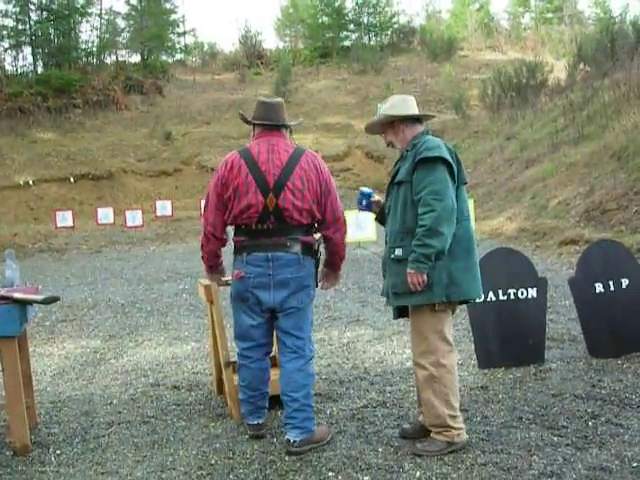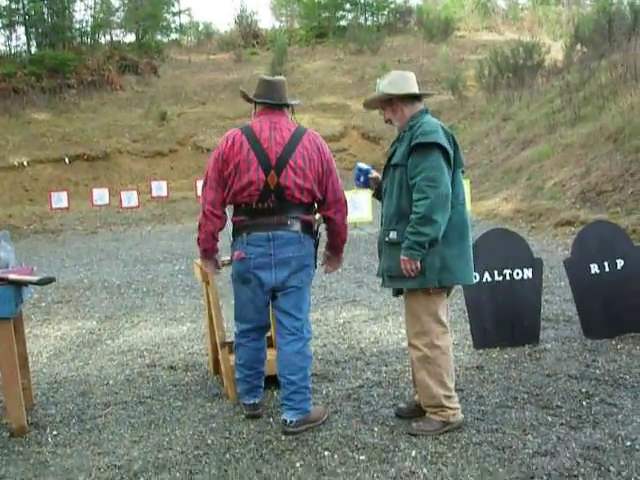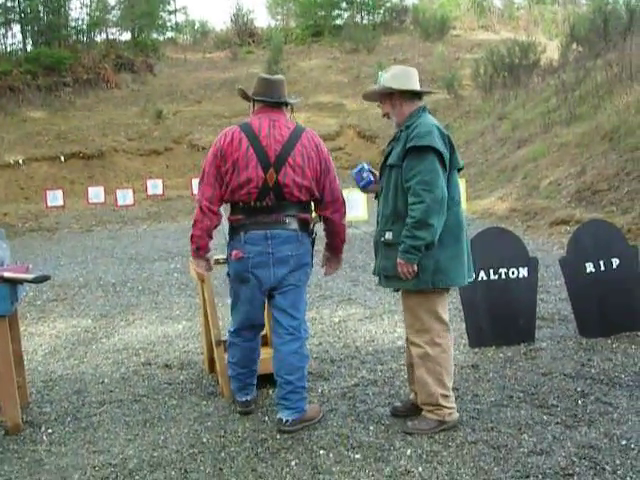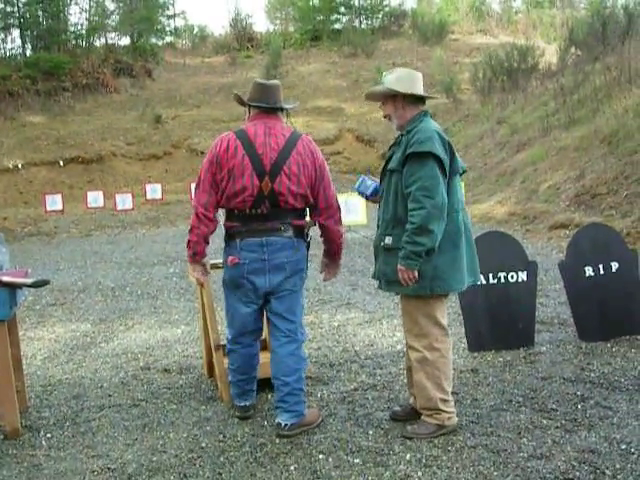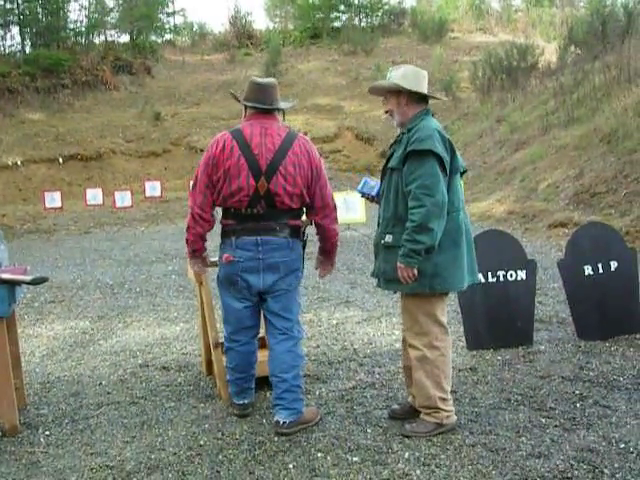
dt=0.2s
person 1, frame 1
left shoulder: (430, 152)
right shoulder: (416, 156)
left elbow: (439, 212)
left wrist: (420, 262)
right wrist: (384, 211)
left hip: (432, 274)
right hip: (421, 273)
left knee: (433, 353)
right knee: (425, 351)
left ankle: (449, 430)
right ankle: (432, 418)
person 1, frame 2
left shoulder: (427, 134)
right shoulder: (415, 134)
left elbow: (433, 197)
left wrist: (413, 248)
right wrist: (382, 187)
left hip: (427, 256)
right hip: (419, 254)
left knee: (428, 334)
right knee: (419, 331)
left ankle: (444, 410)
right ankle: (427, 398)
person 1, frame 3
left shoulder: (423, 135)
right shoulder: (414, 132)
left elbow: (428, 201)
left wrist: (410, 251)
right wrist: (382, 189)
left hip: (425, 256)
right hip: (416, 253)
left knee: (428, 333)
right knee: (417, 331)
left ankle: (440, 409)
right ankle: (422, 397)
person 1, frame 4
left shoulder: (423, 140)
right shoulder: (415, 136)
left elbow: (428, 206)
left wrist: (410, 257)
right wrist: (383, 198)
left hip: (423, 261)
right hip: (417, 258)
left knee: (427, 337)
right knee: (416, 335)
left ankle: (440, 413)
right ankle: (421, 401)
person 1, frame 5
left shoulder: (424, 139)
right shoulder: (417, 135)
left elbow: (429, 205)
left wrist: (410, 255)
right wrist: (382, 198)
left hip: (424, 260)
right hip: (417, 257)
left knee: (427, 336)
right knee: (414, 334)
left ankle: (438, 412)
right ankle: (420, 399)
person 2, frame 1
left shoulder: (231, 164)
right shoulder: (311, 162)
left elbow: (213, 224)
right elbow: (334, 223)
left wrist: (212, 265)
right wrist: (333, 265)
left hip: (249, 266)
right hip: (295, 266)
left knee: (252, 349)
right knee: (296, 351)
left ankle: (255, 419)
right ankle: (300, 431)
person 2, frame 2
left shoulder: (232, 142)
right shoulder: (312, 142)
left elbow: (211, 204)
right elbow: (335, 203)
left wrist: (207, 250)
right wrist: (335, 248)
left hip: (249, 245)
right hip: (296, 245)
left knee: (249, 329)
right knee: (294, 331)
left ankle: (250, 399)
right ankle: (296, 412)
person 2, frame 3
left shoulder: (229, 139)
right shoulder: (310, 140)
left elbow: (208, 200)
right elbow: (333, 202)
left wrist: (199, 249)
right wrist: (335, 248)
left hip: (246, 244)
right hip: (293, 244)
left knee: (244, 326)
right knee: (290, 331)
left ankle: (243, 395)
right ankle: (291, 410)
person 2, frame 4
left shoulder: (225, 145)
right shoulder: (305, 146)
left elbow: (203, 206)
right elbow: (328, 208)
left wrist: (196, 254)
right wrist: (333, 253)
left hip: (242, 251)
right hip: (288, 251)
left knee: (243, 334)
right knee: (288, 335)
left ankle: (243, 400)
right ankle: (290, 414)
person 2, frame 5
left shoulder: (221, 145)
right shoulder: (302, 146)
left elbow: (200, 205)
right elbow: (323, 207)
left wrist: (196, 250)
right wrist: (327, 252)
left hip: (237, 250)
right hip: (284, 250)
left knee: (239, 331)
right knee: (285, 333)
left ankle: (241, 398)
right ankle: (289, 412)
